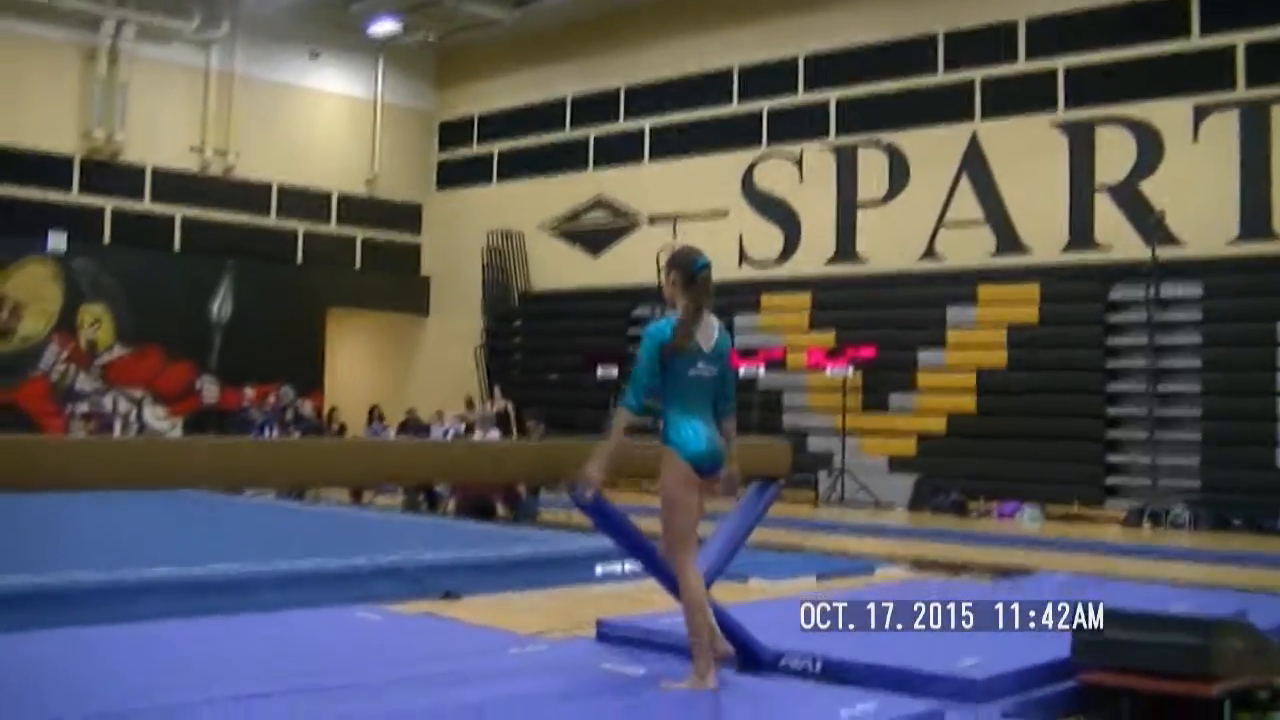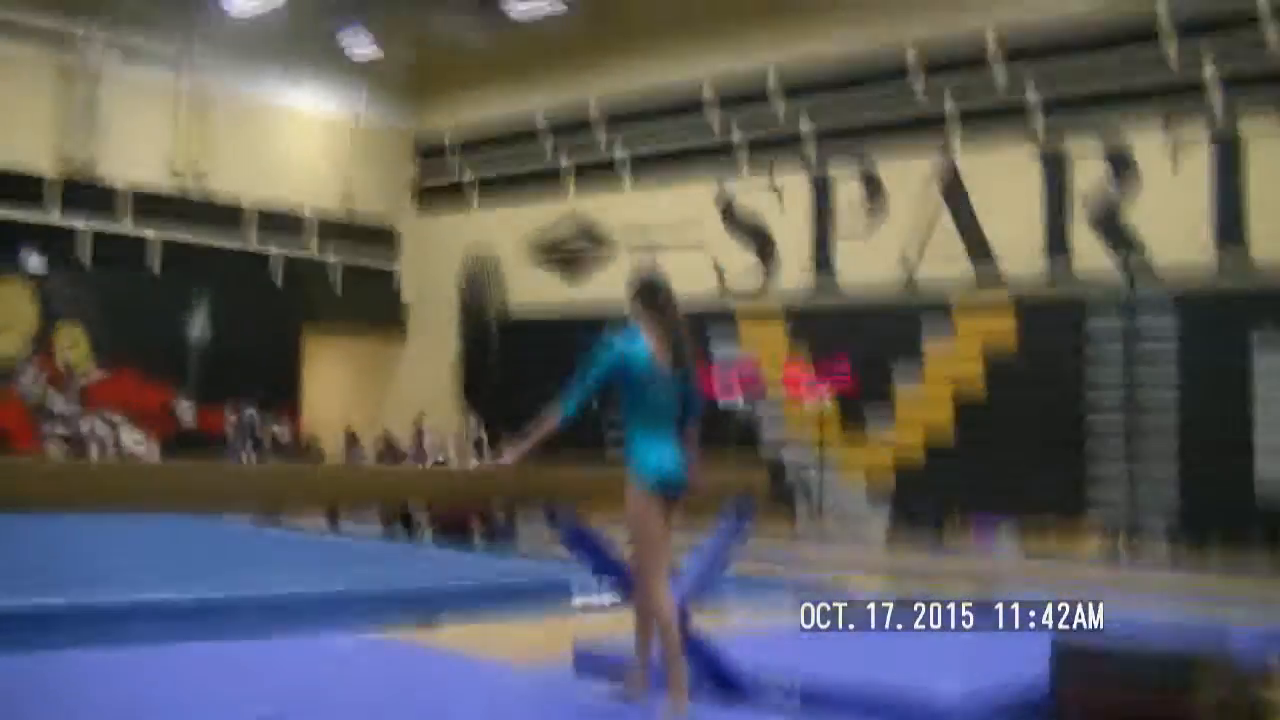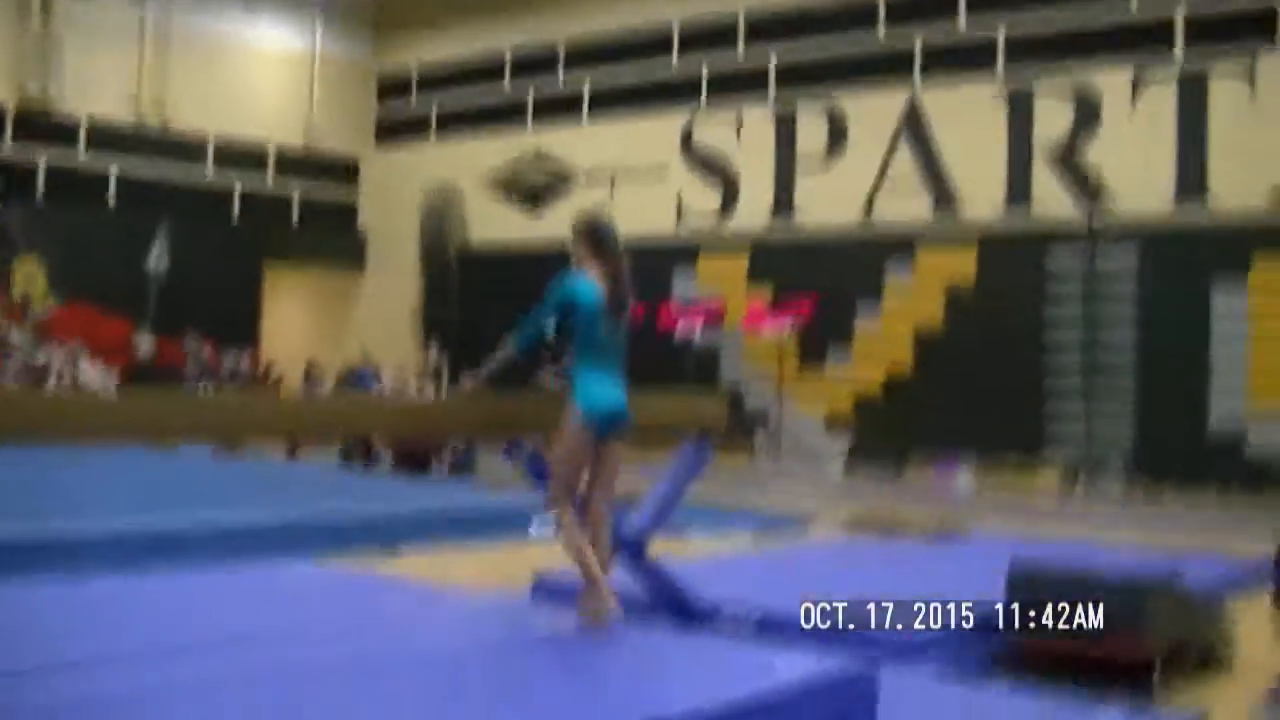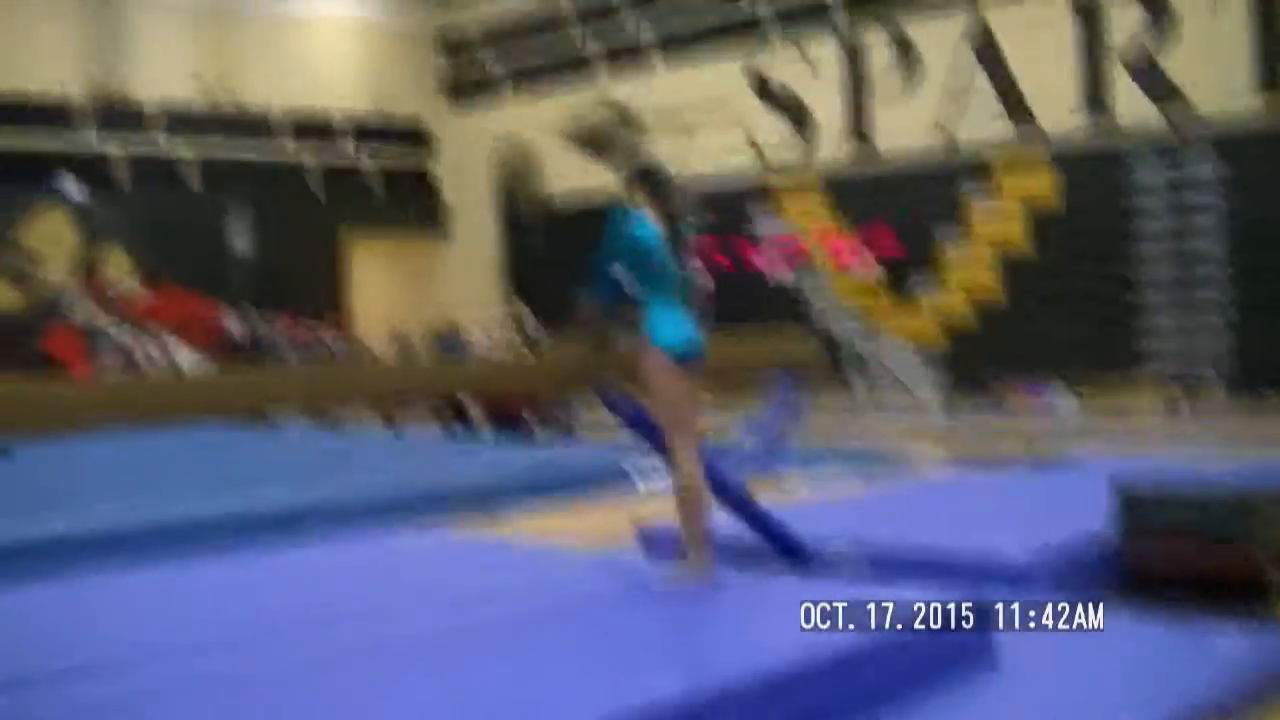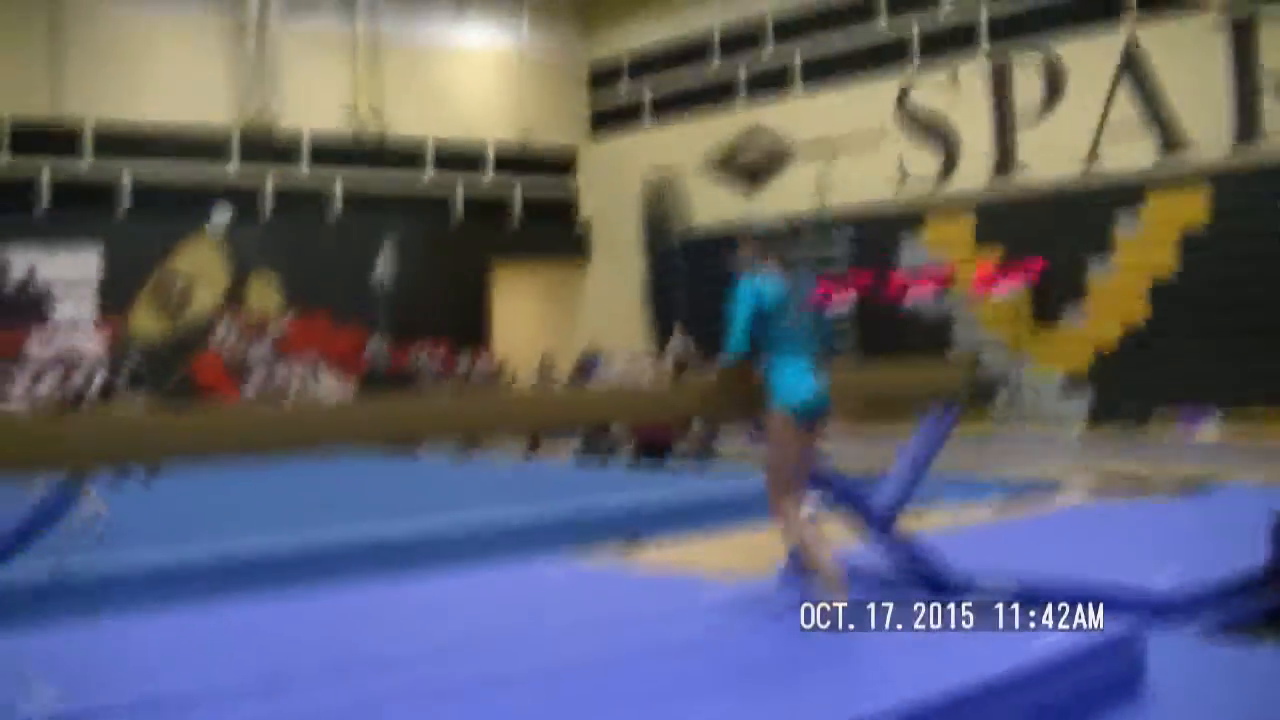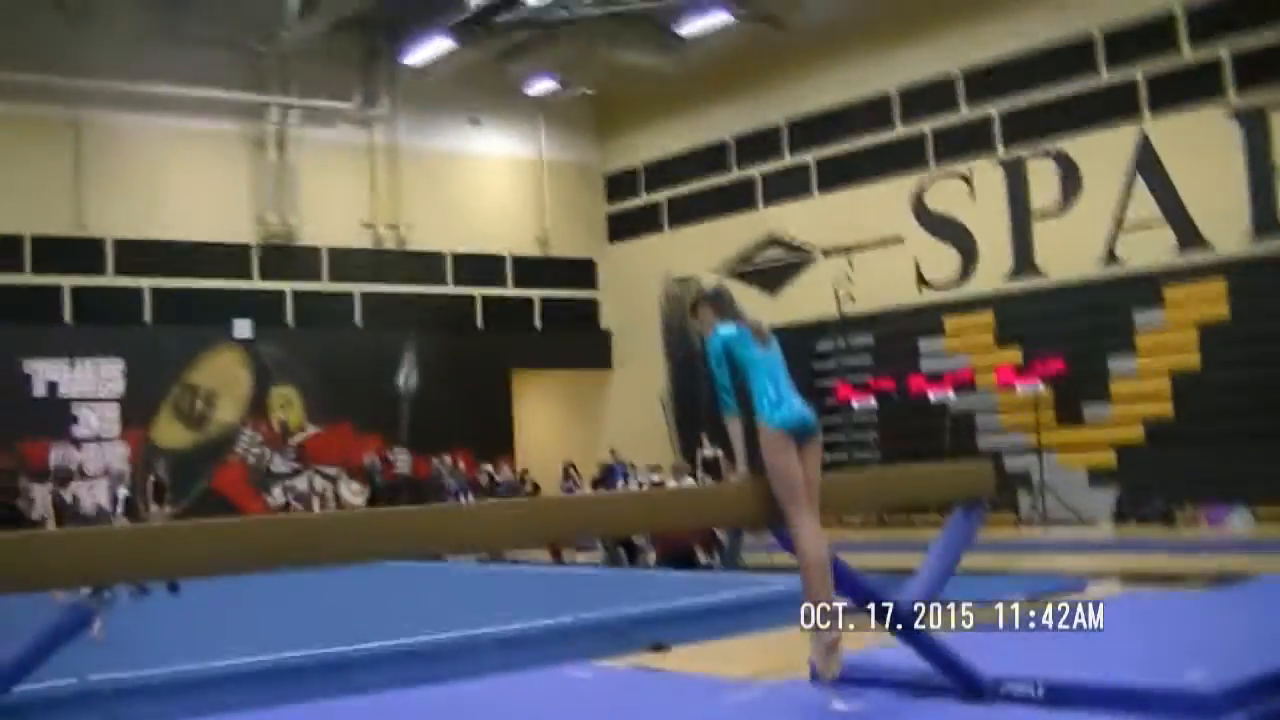
dt=0.4s
person 1, frame 1
left shoulder: (661, 331)
right shoulder: (720, 333)
left elbow: (635, 399)
right elbow: (726, 403)
left wrist: (600, 459)
right wrist: (730, 459)
left hip: (681, 448)
right hip: (711, 446)
left knee: (683, 557)
right knee: (680, 550)
left ankle: (704, 670)
right ankle: (713, 640)
person 1, frame 2
left shoulder: (622, 347)
right shoulder: (681, 353)
left elbow: (573, 402)
left wrist: (521, 447)
right wrist: (688, 461)
left hip: (647, 469)
right hip: (674, 469)
left knee: (655, 581)
right knee: (646, 574)
right ankle: (640, 674)
person 1, frame 3
left shoulder: (570, 286)
right shoulder: (619, 292)
left elbow: (528, 335)
left wrist: (481, 374)
left hip: (589, 405)
right hip: (617, 403)
left knee: (561, 503)
right knee: (596, 509)
left ankle: (600, 592)
right ankle: (595, 604)
person 1, frame 4
left shoulder: (626, 228)
right shoulder: (672, 229)
left elbow: (601, 285)
right wrist: (627, 304)
left hip: (661, 341)
right hip: (687, 336)
left knee: (680, 448)
right knee: (687, 446)
left ankle: (697, 551)
right ankle: (699, 548)
person 1, frame 5
left shoulder: (749, 288)
right shoulder: (799, 286)
left elbow: (735, 349)
left hip: (788, 397)
right hip: (815, 393)
left knee: (781, 500)
right knee: (790, 494)
left ankle: (830, 582)
right ankle: (830, 576)
person 1, frame 6
left shoulder: (718, 338)
right shoulder: (760, 332)
left elbow: (728, 400)
left wrist: (740, 462)
left hip: (777, 423)
right hip: (806, 417)
left knee: (800, 522)
right knee: (812, 523)
left ankle: (820, 626)
